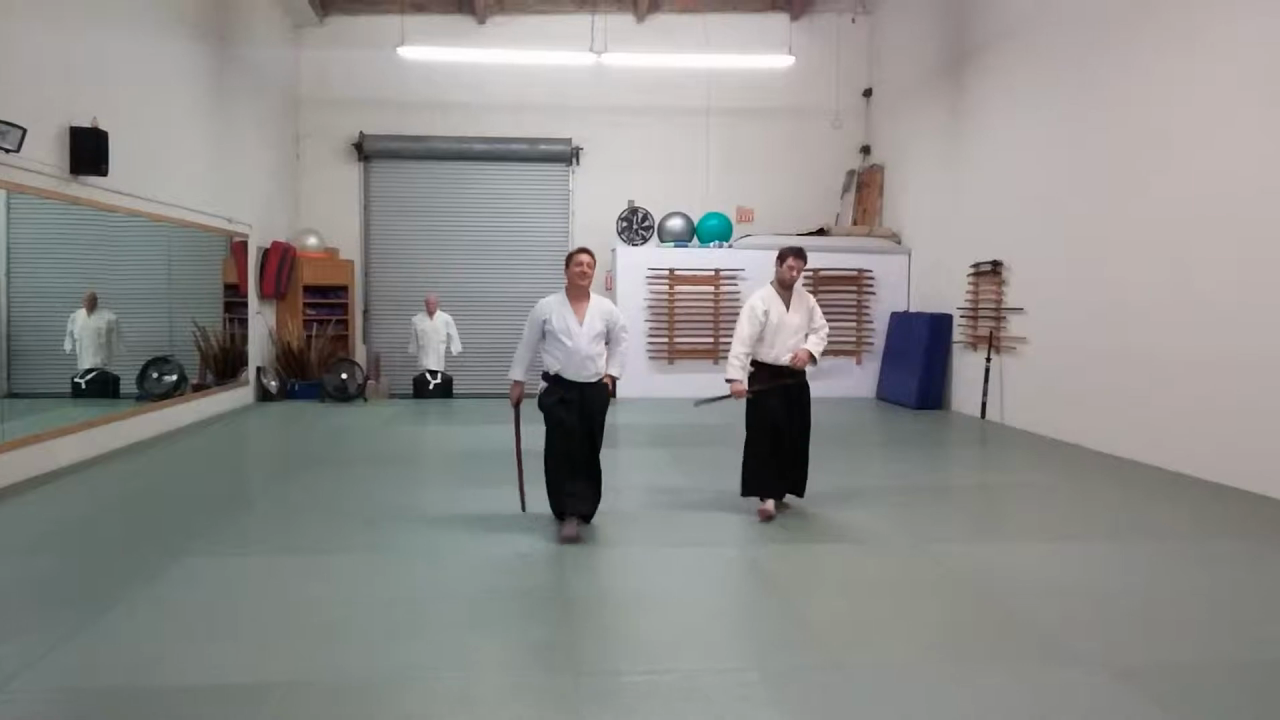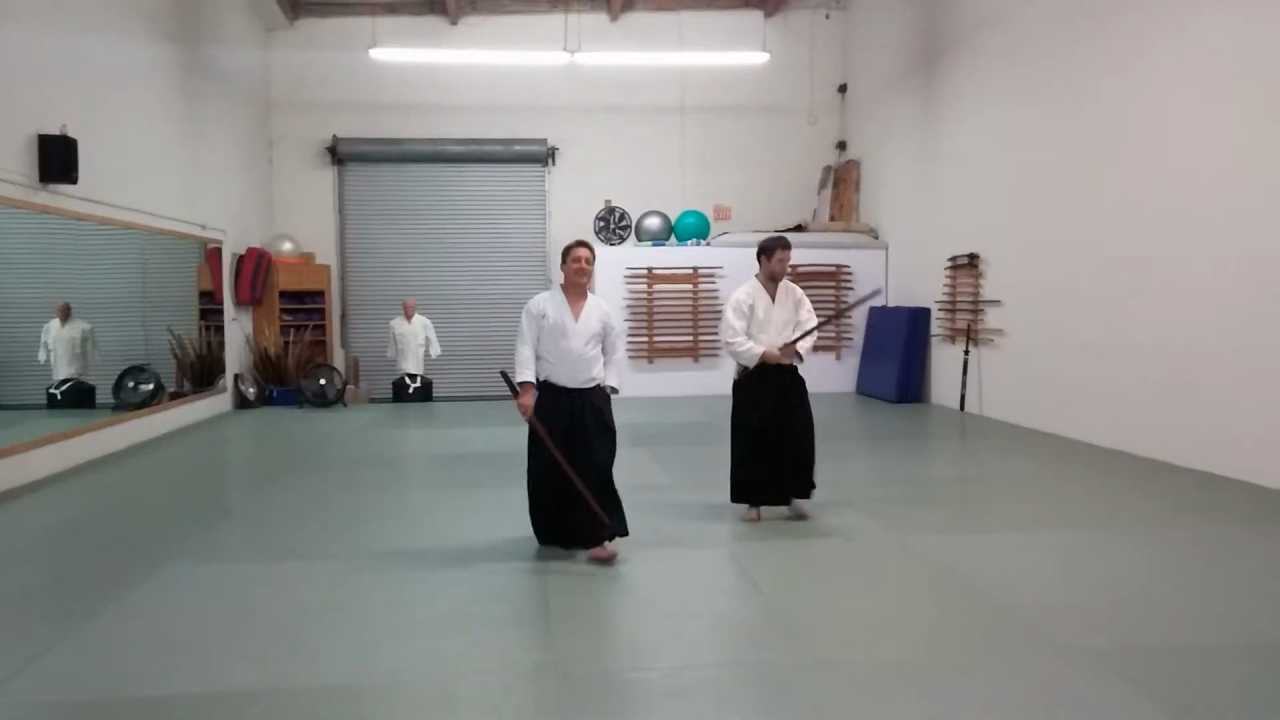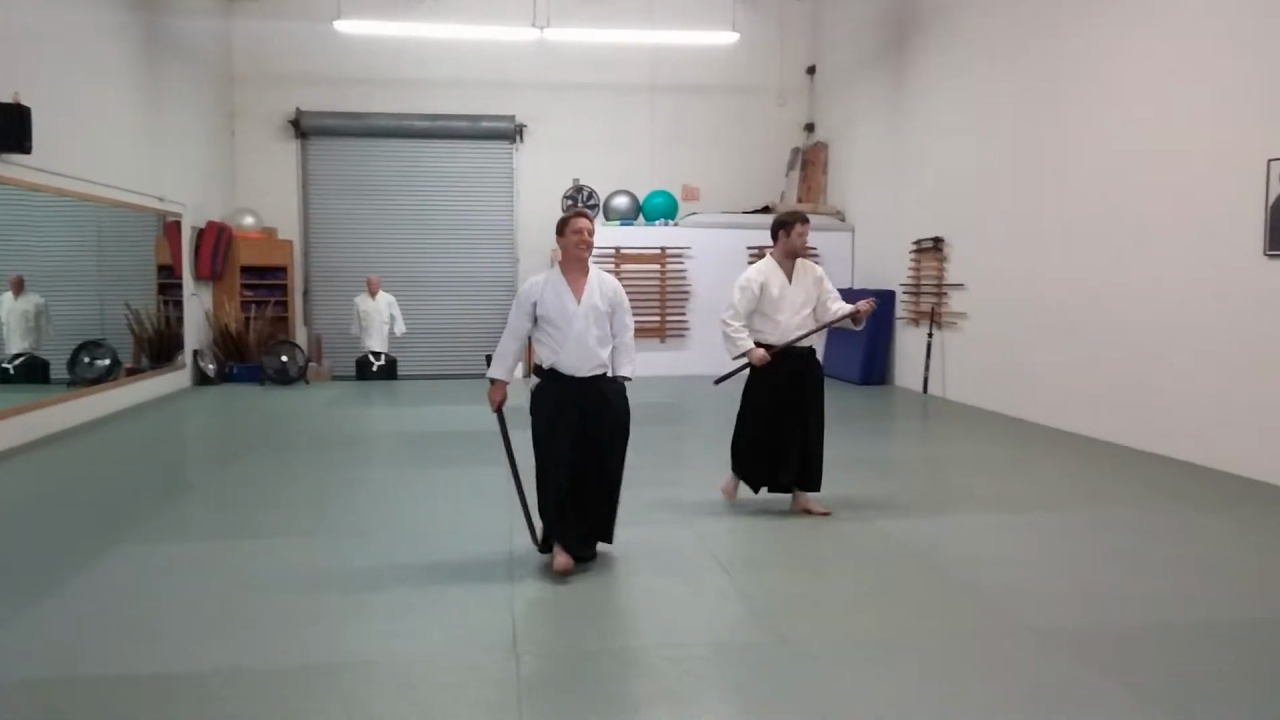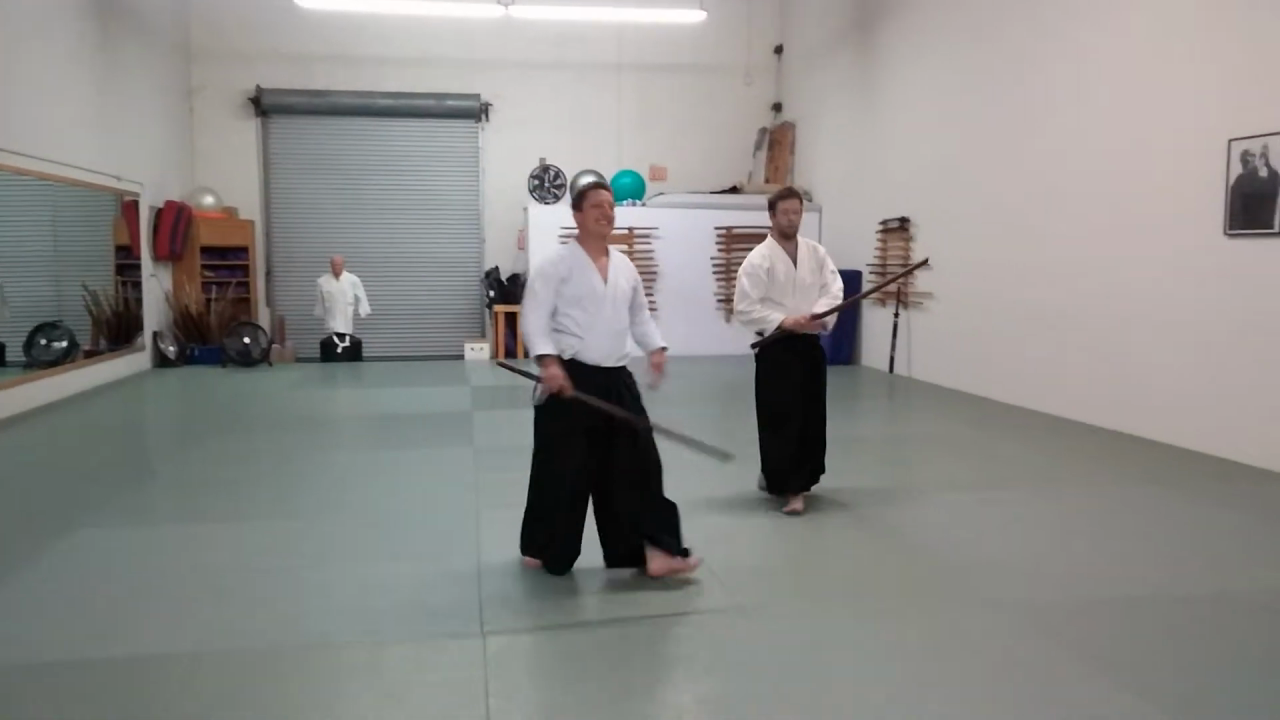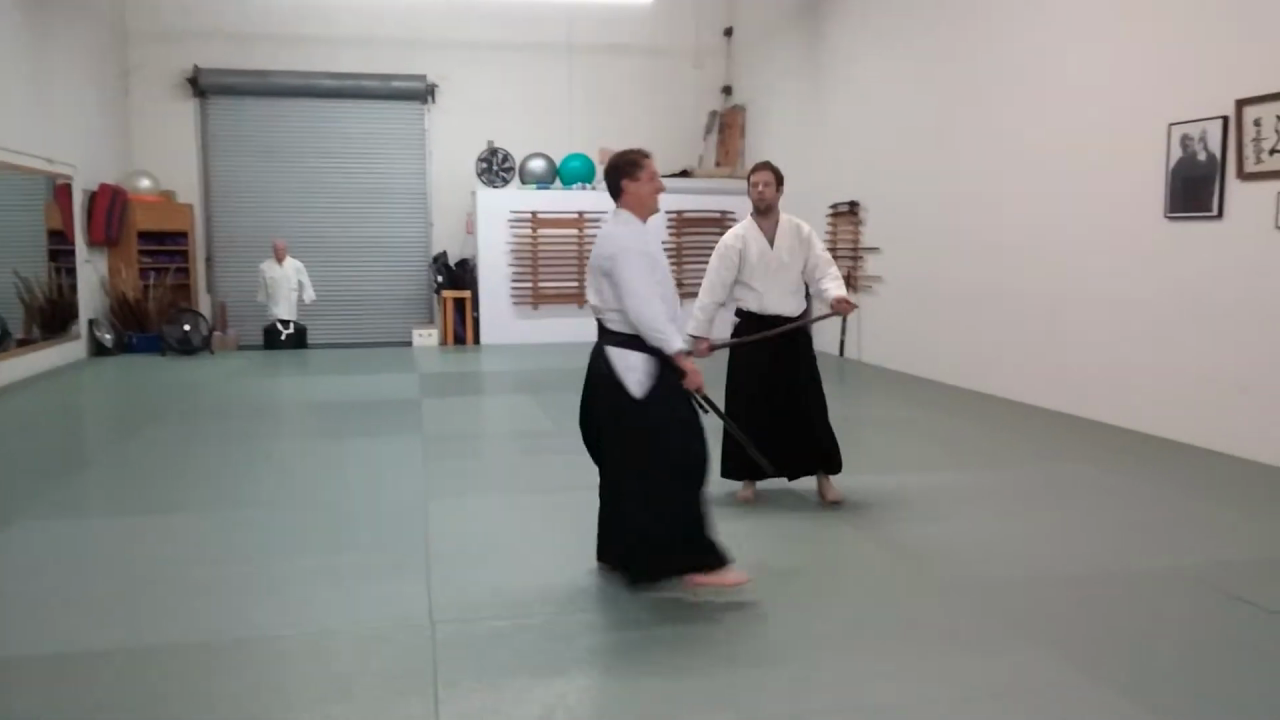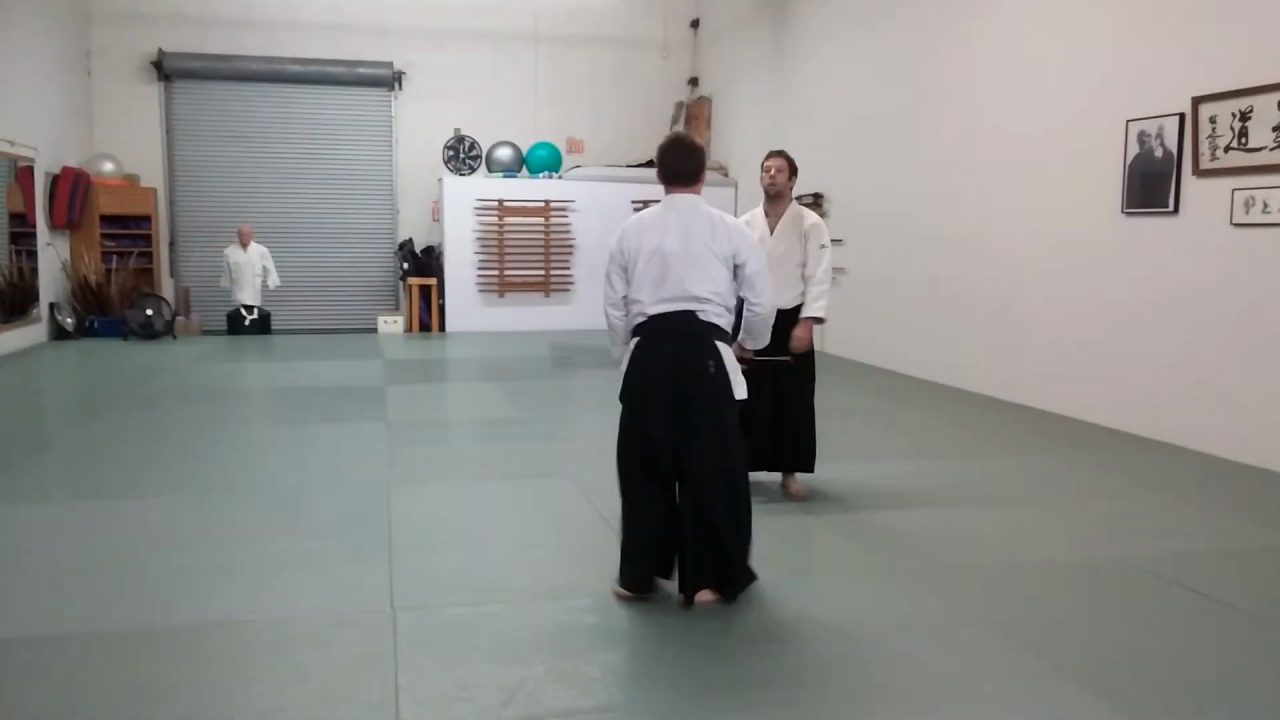
dt=0.5s
person 1, frame 1
left shoulder: (606, 308)
right shoulder: (546, 307)
left elbow: (619, 342)
right elbow: (528, 345)
left wrist: (610, 375)
right wrist: (518, 381)
left hip: (593, 391)
right hip: (559, 390)
left knee: (588, 452)
right knee: (562, 452)
left ankle: (578, 509)
right ankle: (571, 514)
person 1, frame 2
left shoulder: (601, 310)
right shoulder: (539, 305)
left elbow: (613, 352)
right elbow: (525, 348)
left wrist: (608, 386)
right wrist: (526, 389)
left hip: (591, 399)
right hip: (551, 398)
left knee: (597, 467)
right knee: (549, 470)
left ankle: (600, 538)
right ankle: (555, 533)
person 1, frame 3
left shoulder: (610, 286)
right shoulder: (537, 287)
left elbow: (624, 336)
right elbow: (514, 335)
left wrist: (620, 380)
right wrist: (499, 380)
left hip: (599, 389)
right hip: (555, 390)
left knee: (602, 469)
right knee: (558, 471)
left ankle: (581, 537)
right ankle: (562, 545)
person 1, frame 4
left shoulder: (624, 266)
right shoulder: (555, 265)
left elbow: (639, 315)
right elbow: (534, 318)
left wrist: (656, 349)
right wrist: (548, 362)
left hip: (615, 380)
right hip: (572, 382)
left knee: (636, 464)
right knee: (560, 471)
left ankle: (656, 551)
right ankle: (541, 548)
person 1, frame 5
left shoulder: (614, 234)
right shoulder: (630, 237)
right elbow: (643, 308)
left wrist: (673, 352)
right wrist: (682, 357)
left hip: (614, 359)
right hip: (632, 361)
left knee: (627, 458)
right knee: (671, 458)
left ankle: (624, 553)
right ankle: (693, 561)
person 1, frame 6
left shoulder: (633, 230)
right shoulder: (732, 230)
left elbow: (614, 307)
right elbow: (759, 302)
left wrist: (630, 355)
right wrist: (748, 345)
left hip: (650, 355)
right hip: (706, 355)
left knee: (646, 467)
right knee: (713, 470)
left ankle: (638, 575)
right ankle: (708, 579)
person 2, frame 1
left shoulder: (807, 300)
right shoulder: (759, 301)
left elbow: (820, 331)
right elbow: (741, 343)
left wrist: (808, 351)
right wrist: (735, 378)
left hip: (795, 378)
right hip: (765, 378)
left knee: (794, 439)
right knee: (765, 437)
left ankle: (777, 491)
right ankle: (767, 497)
person 2, frame 2
left shoulder: (794, 293)
right shoulder: (743, 296)
left elbow: (808, 327)
right elbow: (731, 339)
left wrist: (795, 349)
right wrist: (762, 353)
left hip: (788, 377)
right hip: (755, 378)
left knee: (799, 436)
right knee: (753, 442)
left ankle: (794, 494)
right ankle: (754, 502)
person 2, frame 3
left shoulder: (814, 273)
right shoulder: (756, 275)
left elbow: (829, 309)
right elbow: (732, 319)
left wrist: (854, 312)
right wrist: (749, 350)
left hip: (805, 362)
right hip: (769, 362)
left knee: (807, 430)
right knee: (758, 425)
left ankle: (800, 493)
right ankle: (739, 473)
person 2, frame 4
left shoulder: (816, 253)
right shoulder: (759, 259)
left elbow: (831, 289)
right elbow: (744, 308)
left wrist: (821, 317)
right wrist: (782, 321)
left hip: (811, 347)
right hip: (777, 349)
left knee: (811, 418)
right knee: (782, 418)
left ankle: (778, 478)
right ankle: (793, 490)
person 2, frame 5
left shoulder: (803, 233)
right shoulder: (736, 238)
left elbow: (822, 272)
right elbow: (714, 288)
left wrist: (836, 296)
right wrist: (700, 332)
left hip: (794, 332)
right hip: (753, 331)
left knee: (808, 405)
right knee: (749, 407)
left ankle: (821, 476)
right ankle: (748, 476)
person 2, frame 6
left shoulder: (810, 224)
right shoulder: (745, 224)
left elbow: (819, 276)
left wrist: (807, 321)
left hip: (790, 324)
left knee: (794, 401)
right knee: (744, 397)
left ankle: (789, 472)
